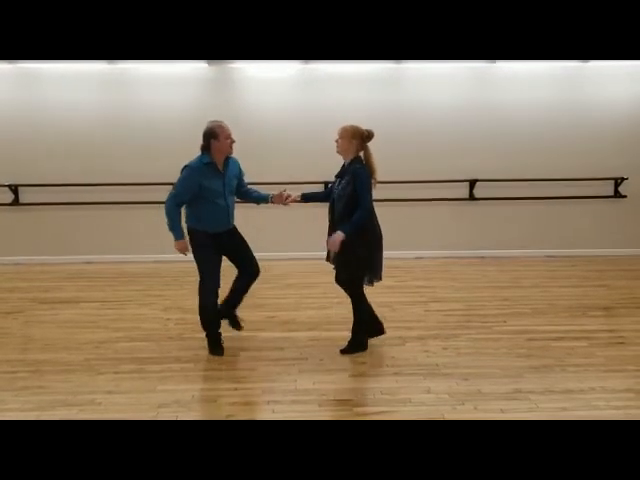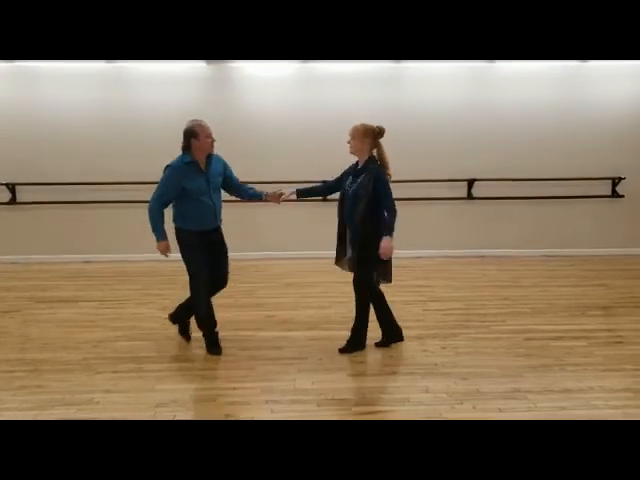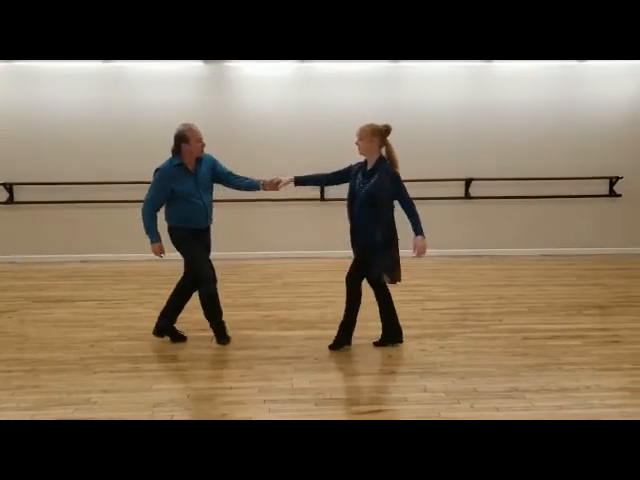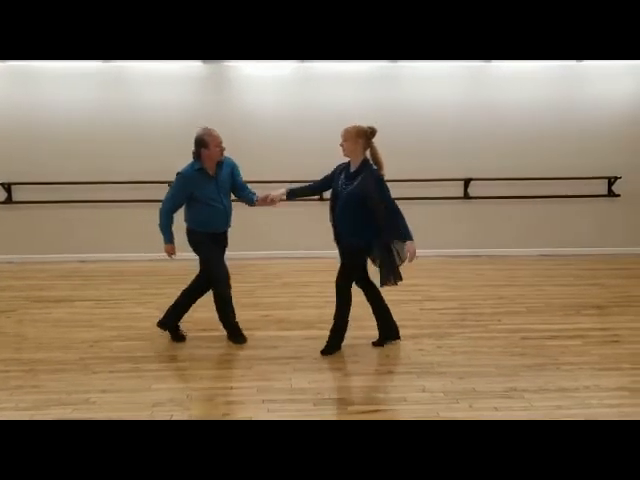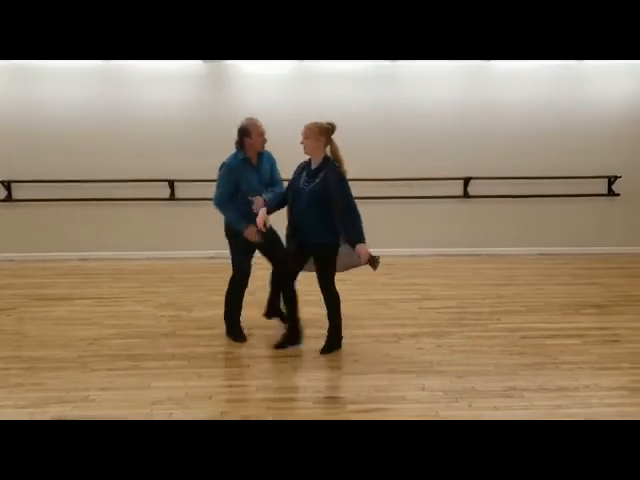
dt=0.3s
person 1, frame 1
left shoulder: (360, 171)
right shoulder: (346, 170)
left elbow: (365, 210)
right elbow: (331, 196)
left wrist: (342, 232)
right wrist: (301, 197)
left hip: (362, 239)
right hip: (350, 239)
left knee: (354, 285)
right knee: (344, 280)
left ankle: (360, 340)
right ankle: (371, 324)
person 1, frame 2
left shoulder: (377, 172)
right shoulder: (352, 171)
left elbow: (389, 207)
right elbow: (328, 188)
left wrist: (388, 236)
right wrist: (296, 192)
left hip: (372, 239)
right hip: (357, 240)
left knee: (362, 286)
right knee: (368, 285)
left ankle: (357, 340)
right ankle: (392, 332)
person 1, frame 3
left shoulder: (388, 173)
right shoulder: (357, 170)
left elbow: (407, 204)
right elbow: (328, 178)
left wrist: (419, 234)
right wrist: (294, 180)
left hip: (378, 240)
right hip: (363, 238)
left knee: (353, 279)
right knee: (376, 282)
left ankle: (345, 335)
right ankle: (392, 333)
person 1, frame 4
left shoulder: (372, 176)
right shoulder: (341, 170)
left elbow: (391, 209)
right elbow: (316, 187)
left wrist: (407, 239)
right wrist: (287, 193)
left hip: (360, 241)
right hip: (344, 240)
left knee: (343, 285)
right knee: (363, 284)
left ankle: (336, 340)
right ankle: (388, 330)
person 1, frame 5
left shoulder: (333, 172)
right shoulder: (303, 169)
left elbow: (349, 208)
right elbow: (286, 196)
left wrist: (360, 241)
right wrist: (265, 209)
left hip: (325, 239)
right hip: (301, 238)
left knee: (326, 286)
left ankle: (335, 338)
right ankle: (292, 332)
person 2, frame 1
left shoulder: (234, 165)
right shoulder: (194, 170)
left elbow: (243, 192)
right elbow: (172, 204)
left wrist: (270, 198)
right wrist: (178, 236)
left hip: (228, 231)
right hip: (202, 237)
left knee: (251, 269)
right knee: (210, 286)
left ankle: (227, 309)
right ankle: (213, 335)
person 2, frame 2
left shoulder: (217, 162)
right shoulder: (176, 169)
left elbow: (237, 187)
right elbow: (156, 205)
left wrist: (264, 196)
right wrist: (160, 236)
left hip: (214, 232)
right hip: (190, 236)
left knee: (220, 280)
right knee: (202, 284)
left ankle: (181, 314)
right ankle: (210, 335)
person 2, frame 3
left shoulder: (208, 162)
right shoulder: (166, 172)
left elbow: (231, 179)
right elbow: (149, 207)
left wrist: (260, 185)
right wrist: (154, 239)
left hip: (203, 231)
right hip: (182, 233)
left knee: (192, 278)
right knee: (207, 276)
left ankle: (164, 324)
right ankle: (218, 325)
person 2, frame 4
left shoulder: (229, 166)
right shoulder: (188, 176)
left elbow: (241, 190)
right elbow: (167, 208)
left wrist: (254, 199)
right wrist: (168, 240)
left hip: (221, 234)
right hip: (201, 236)
left knee: (206, 280)
right knee: (220, 279)
left ankle: (170, 319)
right ankle: (231, 327)
person 2, frame 5
left shoulder: (267, 158)
right shoulder: (231, 166)
left elbow: (278, 187)
right elbow: (221, 202)
left wrist: (265, 199)
right wrist: (244, 227)
right hip: (239, 228)
left knee: (283, 263)
right knee: (241, 275)
left ankle: (274, 308)
right ankle: (232, 324)
